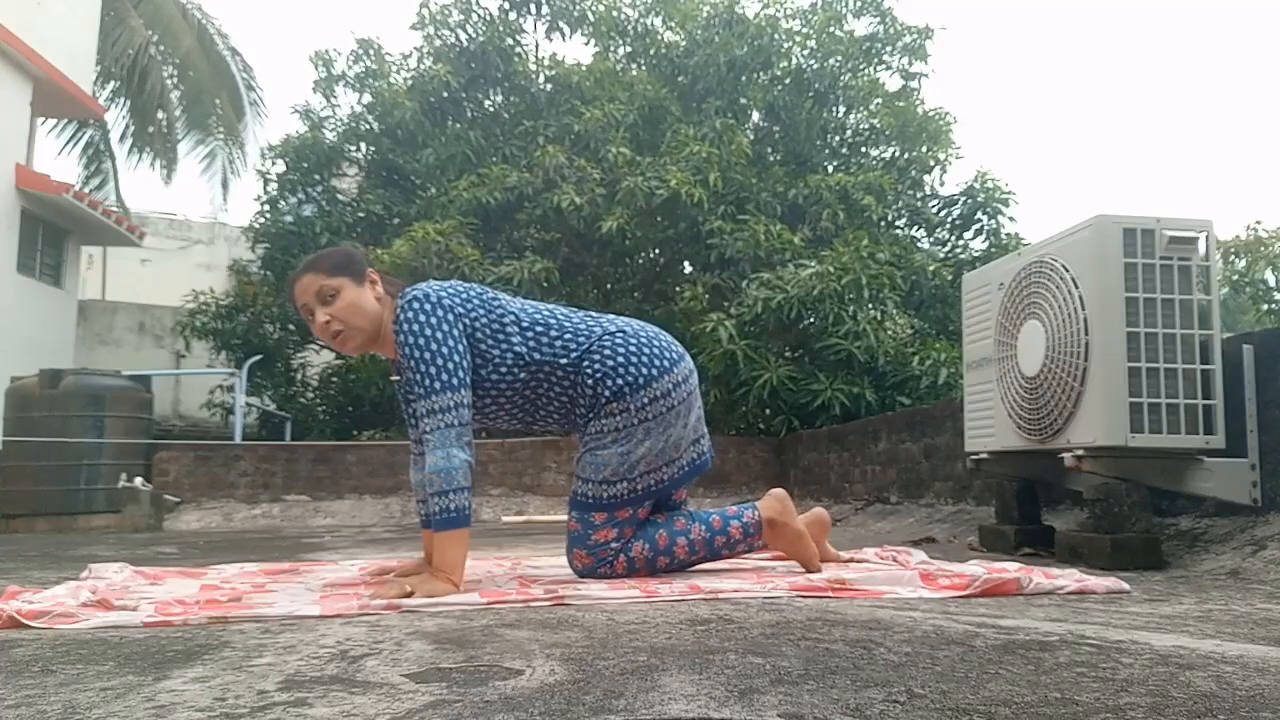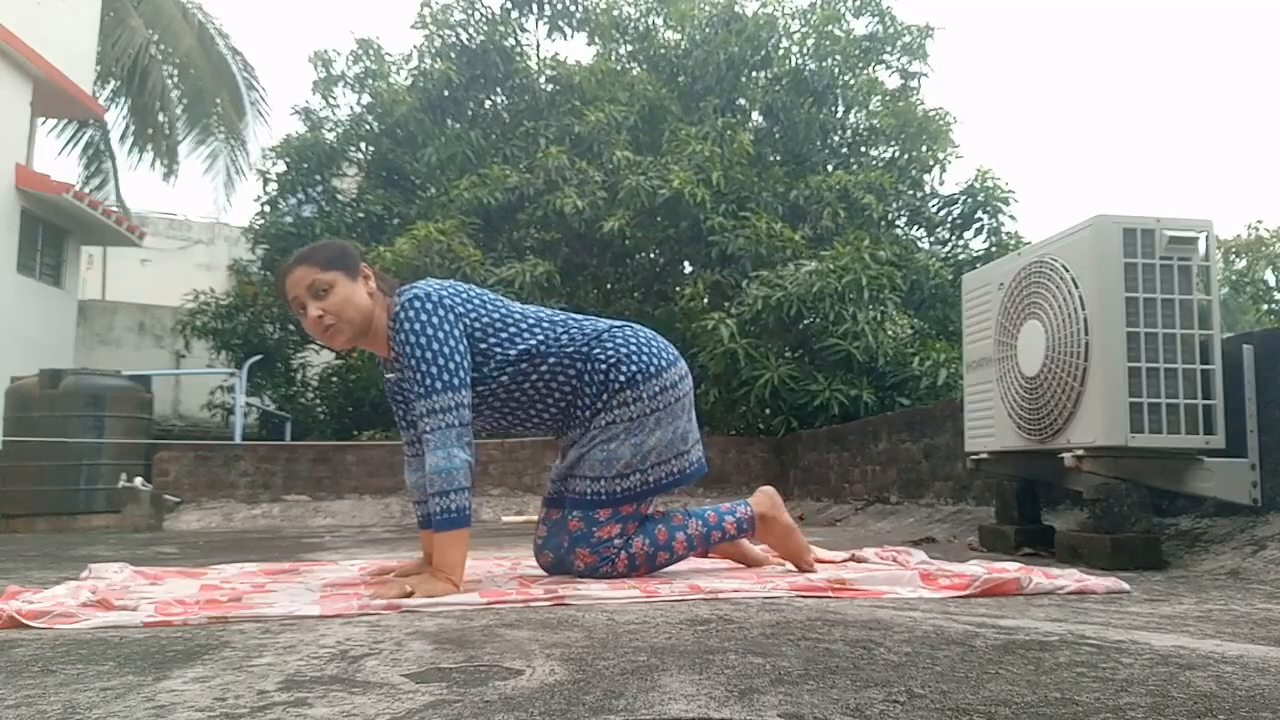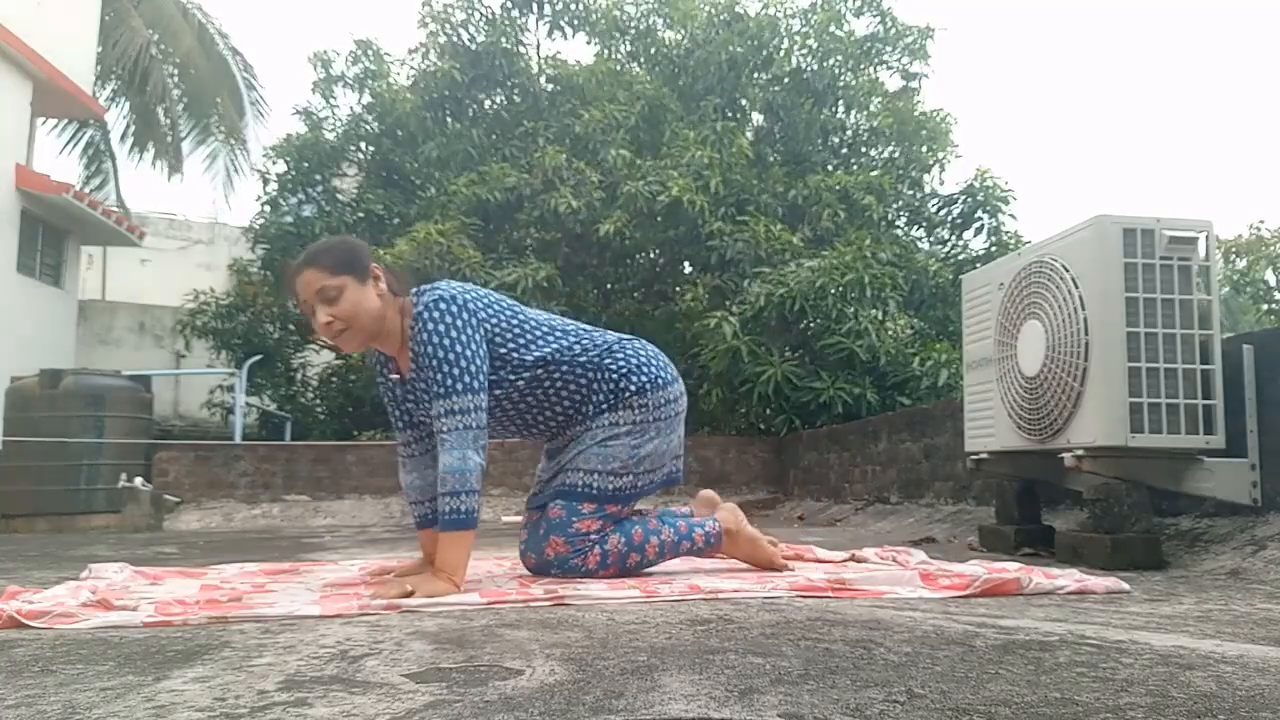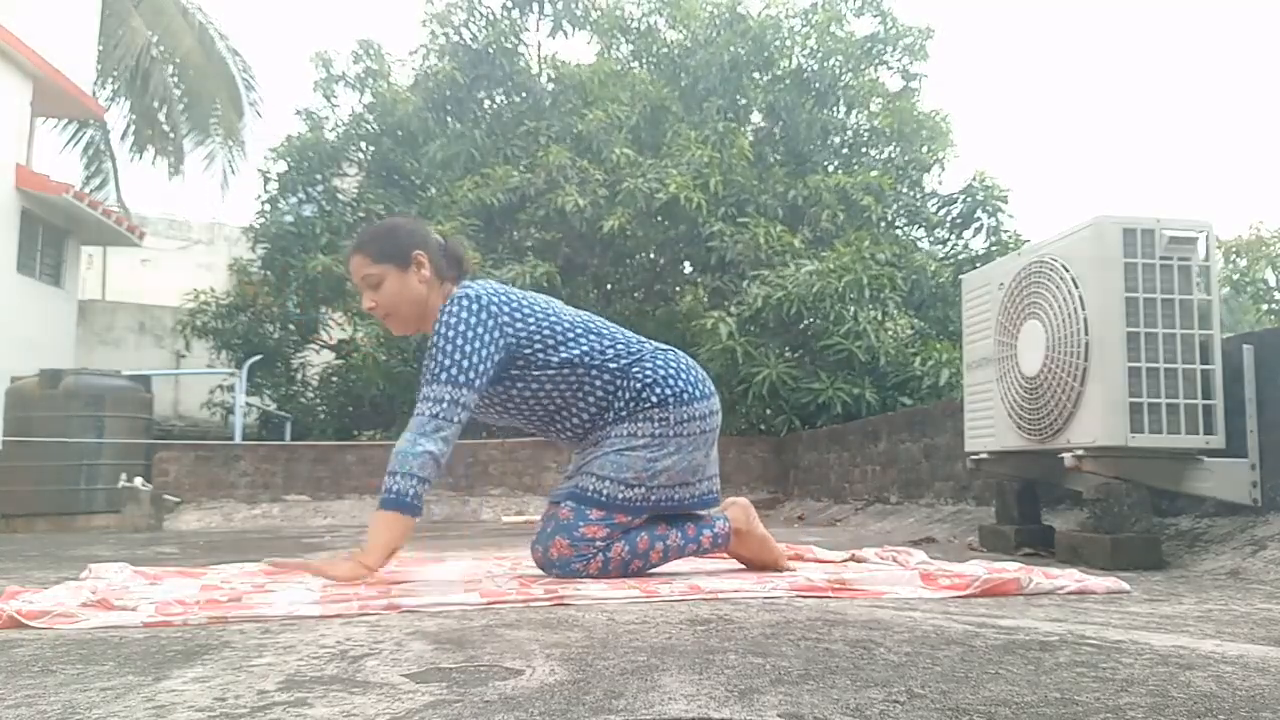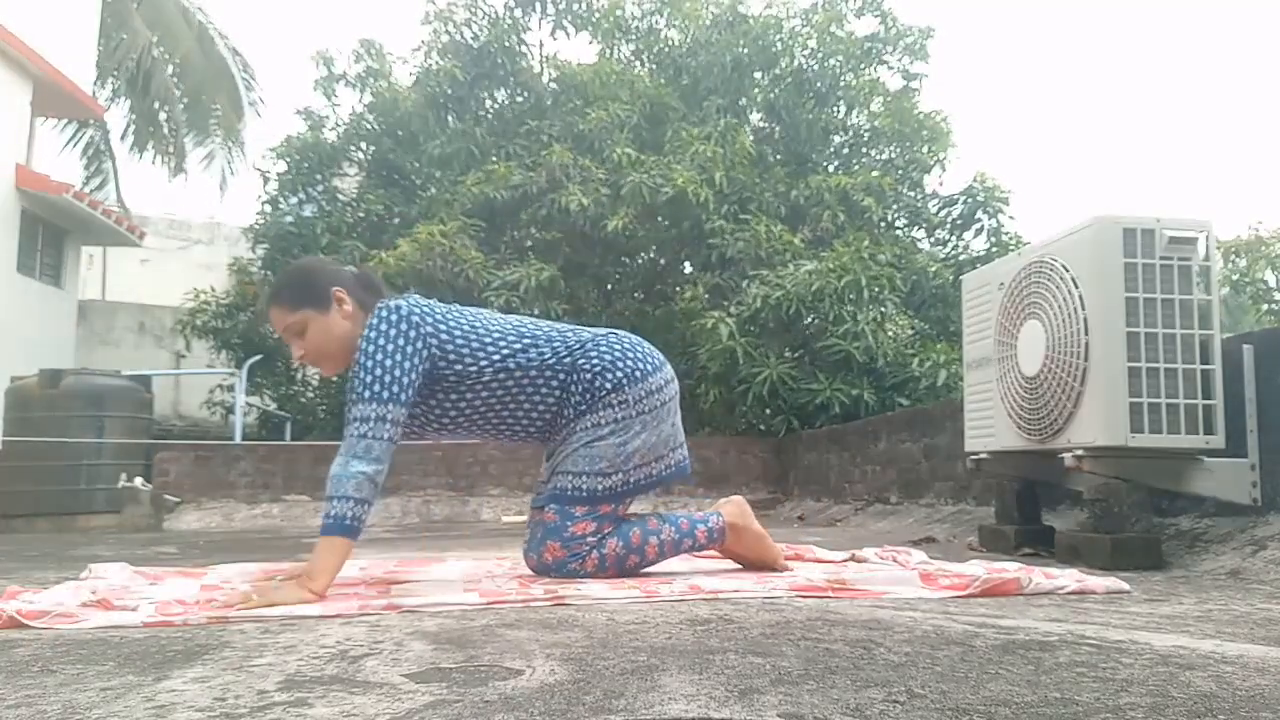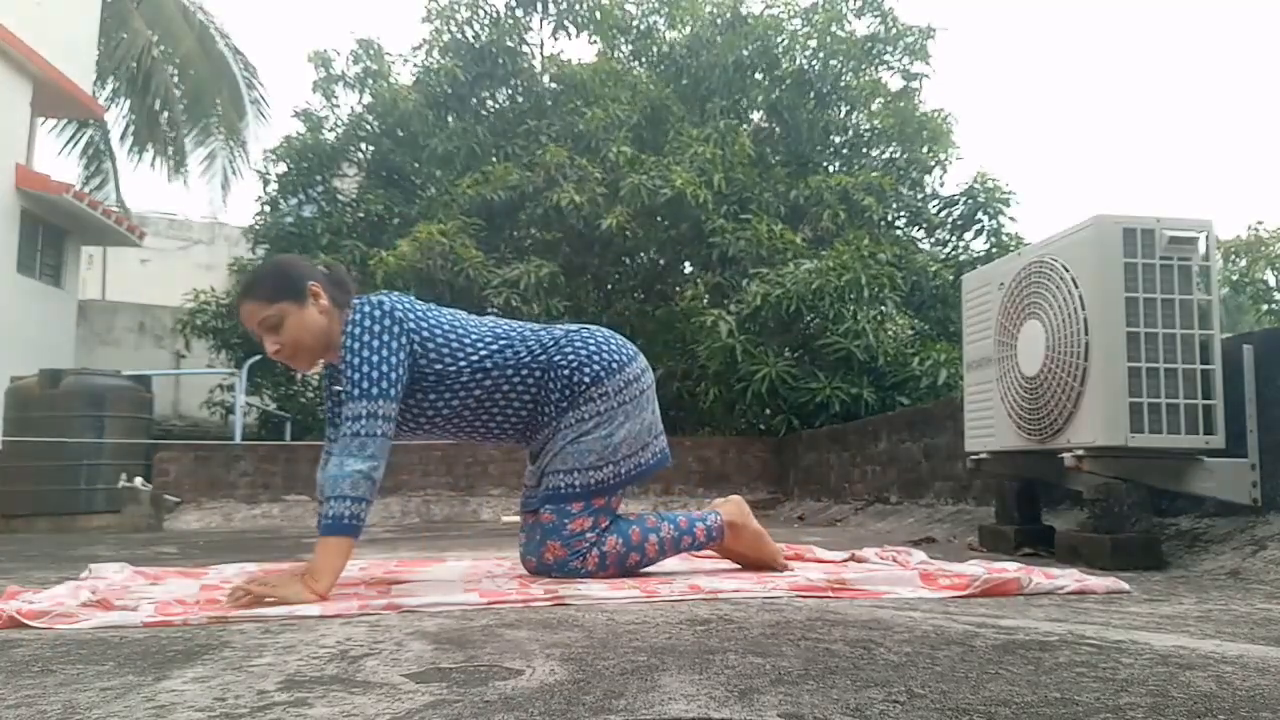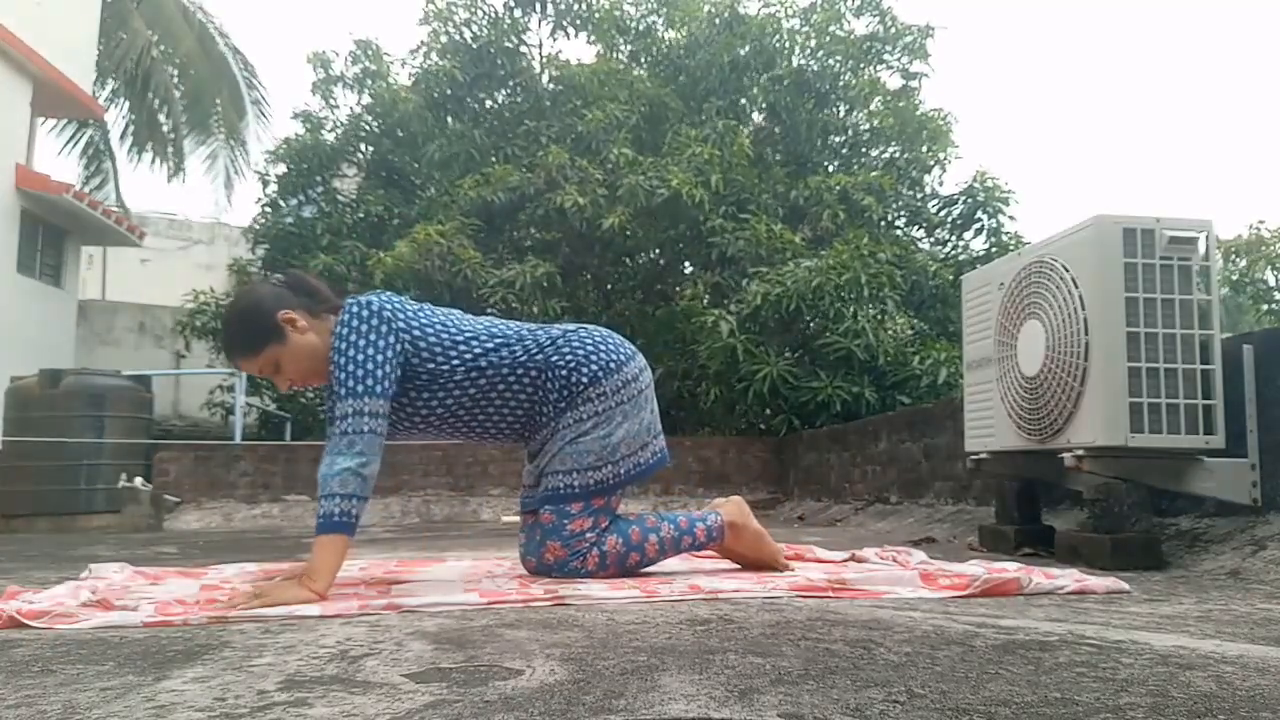
dt=0.5s
person 1, frame 1
left shoulder: (420, 308)
right shoulder: (405, 355)
left elbow: (449, 440)
right elbow: (426, 452)
left wrist: (446, 575)
right wrist: (430, 558)
left hip: (636, 378)
right hip: (644, 380)
left knee: (595, 554)
right knee: (651, 529)
left ankle: (767, 518)
right ankle: (801, 528)
person 1, frame 2
left shoulder: (420, 309)
right shoulder: (393, 361)
left elbow: (447, 439)
right elbow: (421, 452)
left wrist: (446, 574)
right wrist: (431, 558)
left hip: (635, 379)
right hip: (601, 402)
left knee: (592, 555)
right knee: (554, 551)
left ankle: (753, 516)
right ankle: (711, 530)
person 1, frame 3
left shoulder: (440, 310)
right shoulder: (390, 362)
left elbow: (462, 440)
right elbow: (417, 456)
left wrist: (448, 576)
right wrist: (431, 557)
left hip: (635, 391)
right hip: (584, 419)
left knee: (565, 552)
right knee: (538, 553)
left ankle: (721, 530)
right ankle: (695, 517)
person 1, frame 4
left shoulder: (468, 309)
right shoulder: (452, 339)
left elbow: (434, 431)
right elbow: (429, 432)
left wrist: (367, 558)
right wrist: (373, 550)
left hip: (665, 407)
right hip: (630, 422)
left knee: (565, 554)
right knee: (556, 552)
left ankle: (728, 528)
right ankle: (719, 519)
person 1, frame 5
left shoulder: (392, 323)
right shoulder: (374, 363)
left elbow: (366, 454)
right elbow: (360, 456)
left wrist: (313, 584)
right wrist: (314, 565)
left hip: (623, 385)
right hip: (601, 401)
left knee: (559, 554)
right knee: (553, 544)
left ankle: (722, 524)
right ankle: (716, 523)
person 1, frame 6
left shoulder: (371, 320)
right shoulder: (341, 372)
left elbow: (363, 452)
right elbow: (338, 462)
left wrist: (315, 582)
right wrist: (314, 568)
left hip: (599, 379)
right hip: (566, 408)
left knee: (559, 555)
right knee: (543, 552)
left ankle: (721, 525)
right ankle: (711, 522)
person 1, frame 7
left shoulder: (362, 320)
right shoulder: (343, 370)
left elbow: (356, 451)
right elbow: (341, 460)
left wrist: (314, 582)
right wrist: (311, 567)
left hip: (597, 378)
right hip: (568, 403)
left knee: (560, 555)
right knee: (542, 554)
left ankle: (722, 524)
right ankle: (712, 521)
